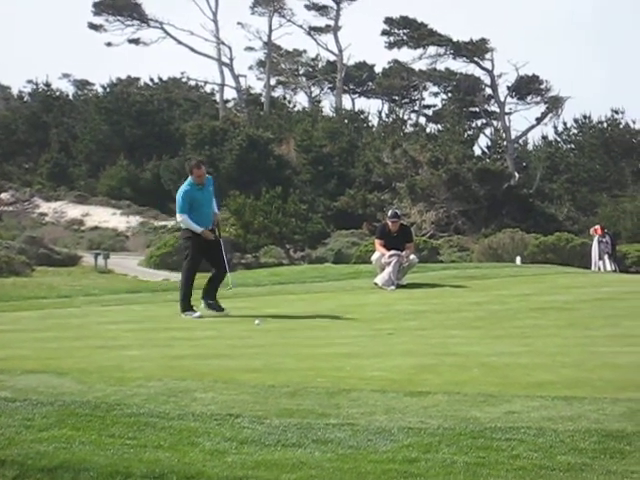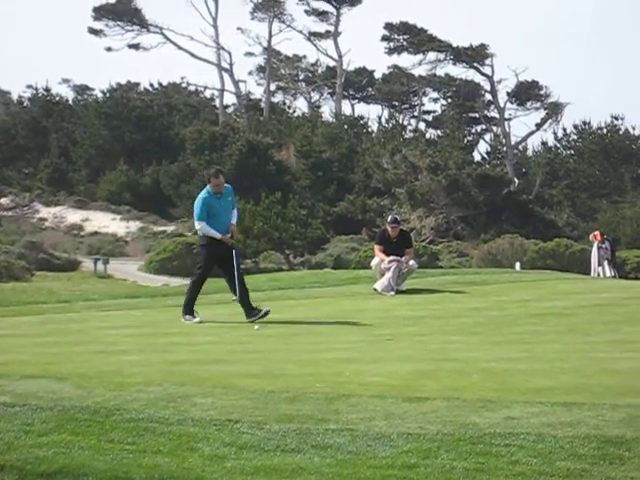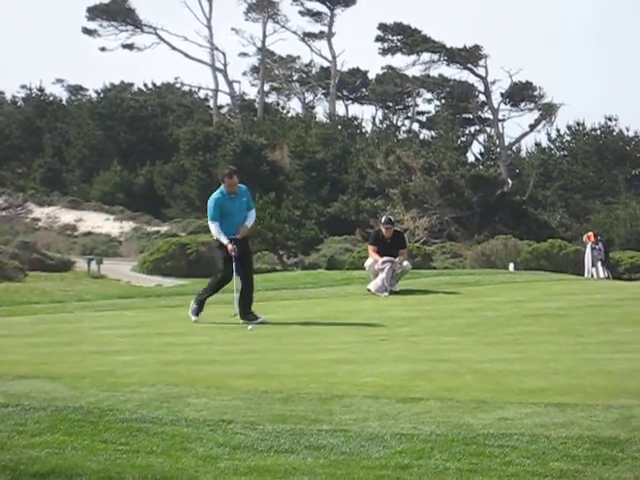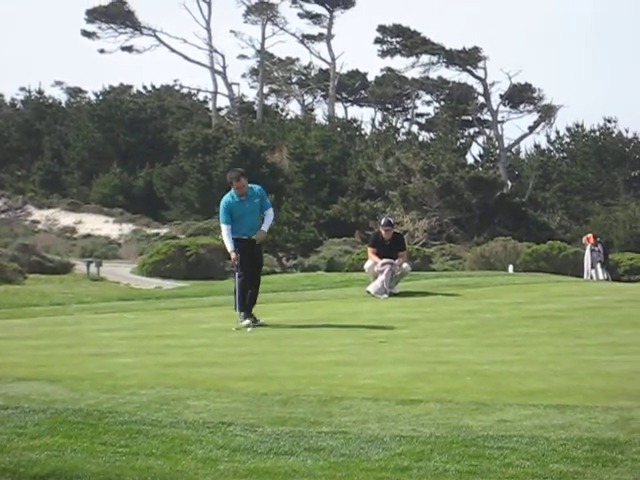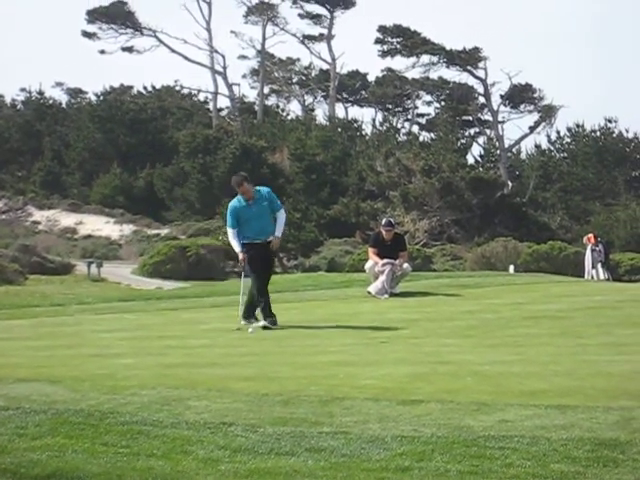
dt=0.2s
person 1, frame 1
left shoulder: (209, 180)
right shoulder: (185, 191)
right elbow: (181, 217)
left wrist: (215, 212)
right wrist: (201, 231)
left hip: (209, 232)
right hip: (193, 234)
left knee: (221, 266)
right knee: (190, 270)
left ankle: (209, 298)
right ankle: (186, 307)
person 1, frame 2
left shoulder: (228, 190)
right shoulder: (203, 199)
right elbow: (200, 225)
left wrist: (233, 223)
right wrist: (220, 236)
left hip: (227, 241)
right hip: (209, 241)
left knee: (235, 275)
right knee: (200, 276)
left ankle: (250, 310)
right ankle: (187, 312)
person 1, frame 3
left shoulder: (244, 190)
right shoulder: (216, 199)
left elbow: (252, 211)
right elbow: (213, 226)
left wrist: (246, 226)
right wrist: (227, 244)
left hip: (241, 239)
right hip: (224, 241)
left knee: (247, 276)
right knee: (226, 275)
left ankle: (245, 312)
right ankle: (198, 302)
person 1, frame 4
left shoulder: (258, 191)
right shoulder: (226, 202)
left elbow: (269, 212)
right elbow: (225, 229)
left wrist: (263, 230)
right wrist: (231, 251)
left hip: (256, 241)
right hip: (238, 241)
left knee: (255, 278)
right knee: (244, 276)
left ankle: (246, 313)
right ankle: (242, 311)
person 1, frame 5
left shoulder: (267, 193)
right shoulder: (234, 206)
left elbow: (281, 214)
right elbow: (231, 232)
left wrist: (277, 236)
right wrist: (239, 252)
left hip: (269, 243)
right hip: (250, 246)
left knee: (262, 281)
right knee: (259, 281)
left ankle: (248, 314)
right ankle: (268, 316)
